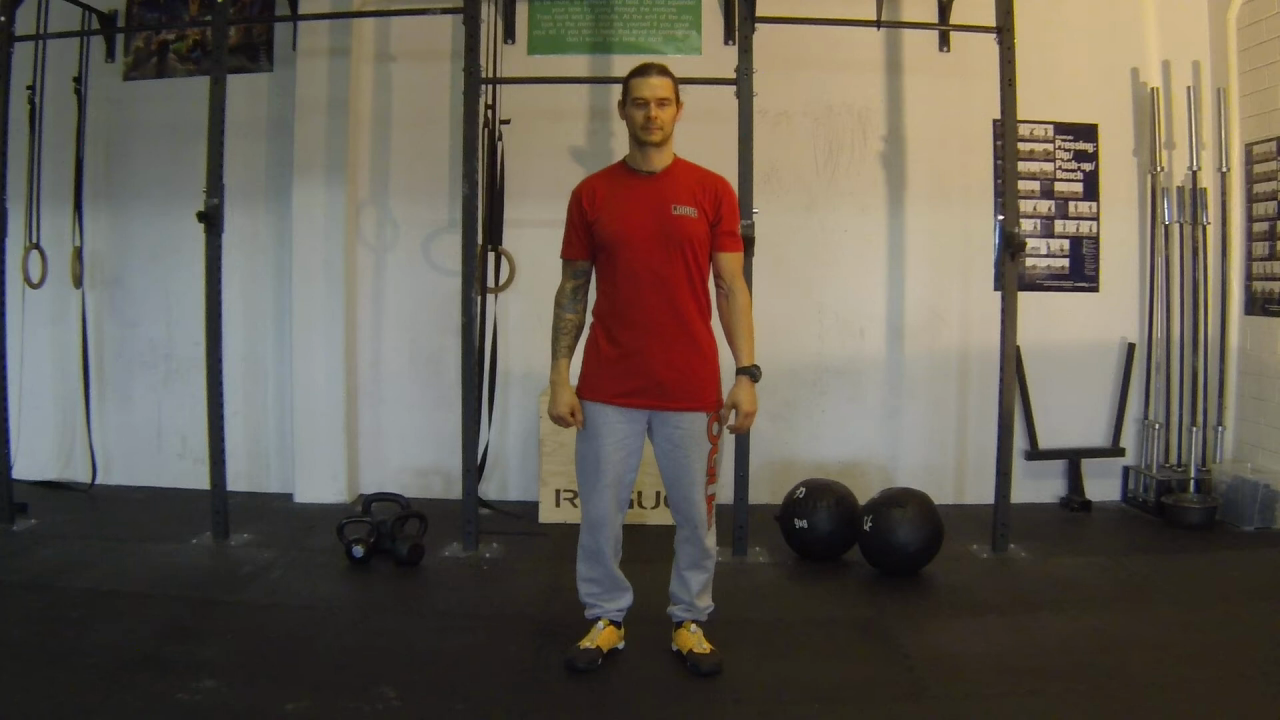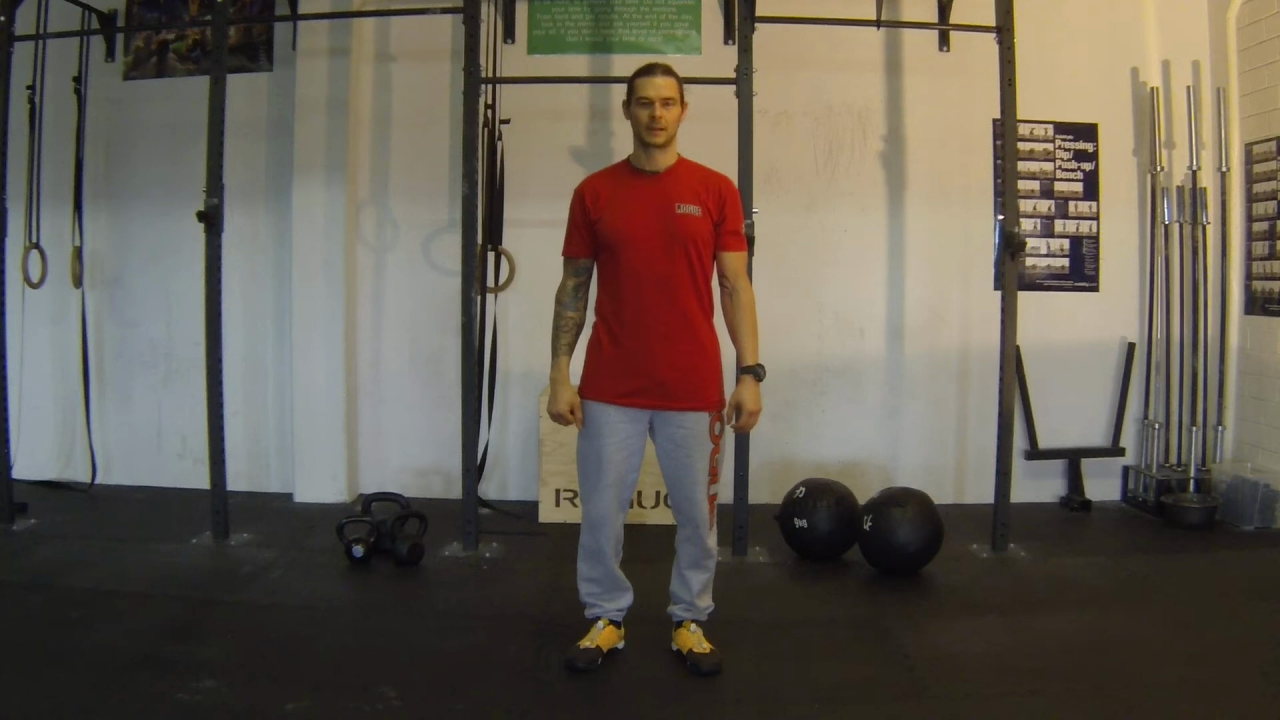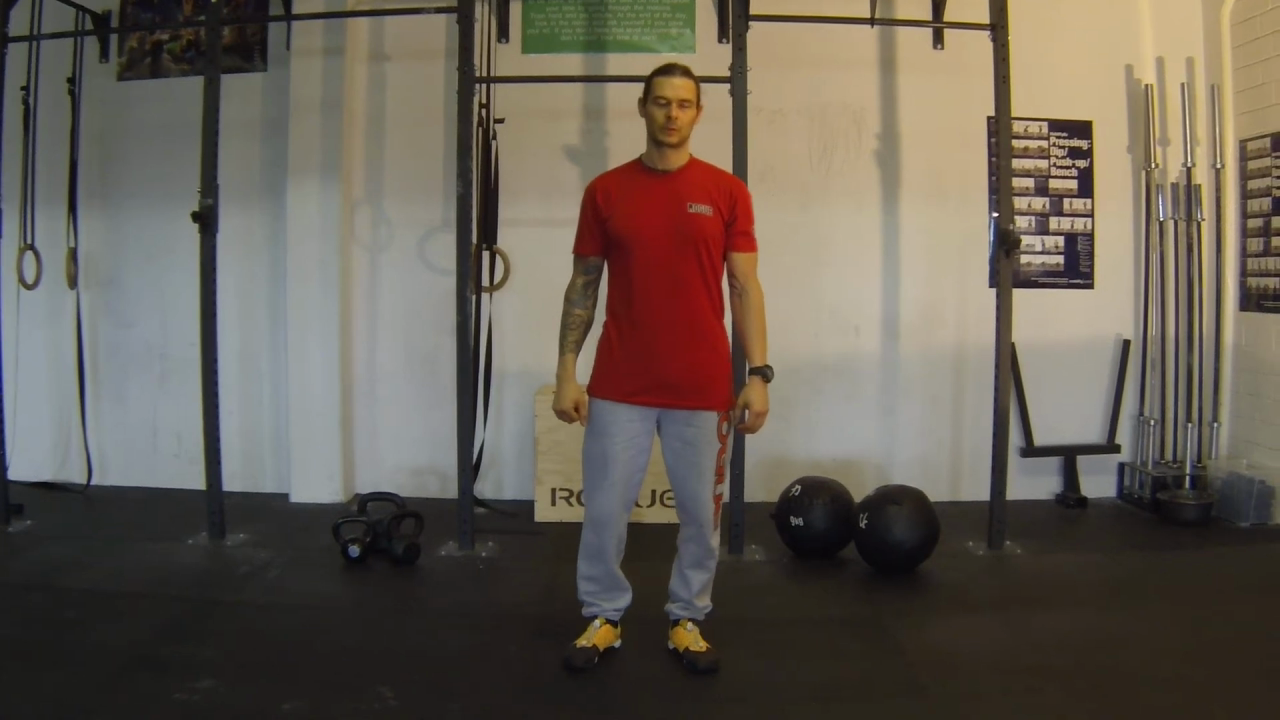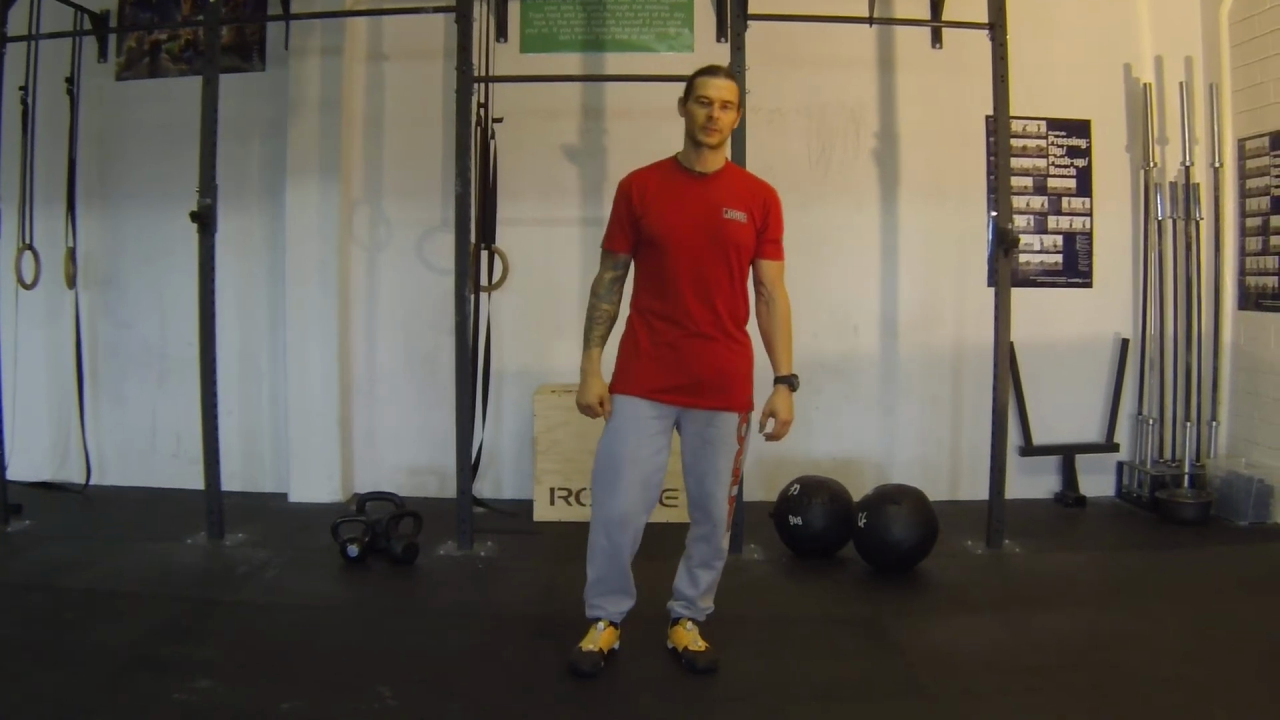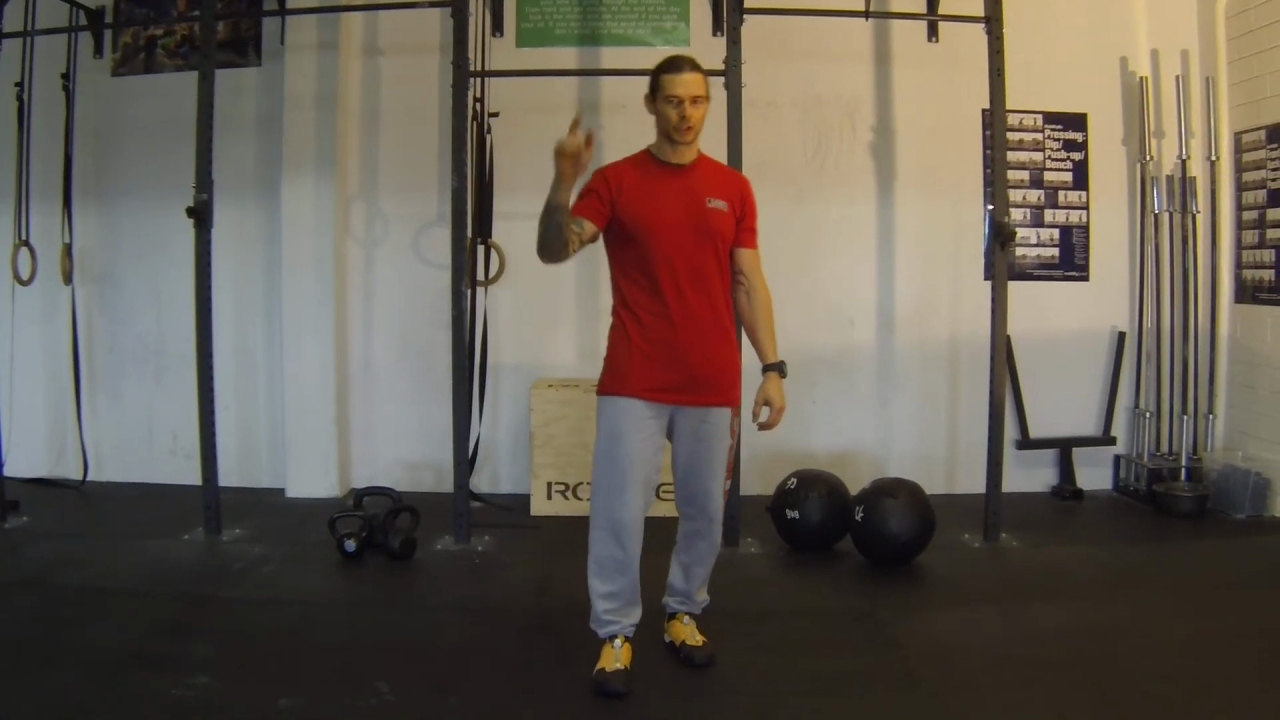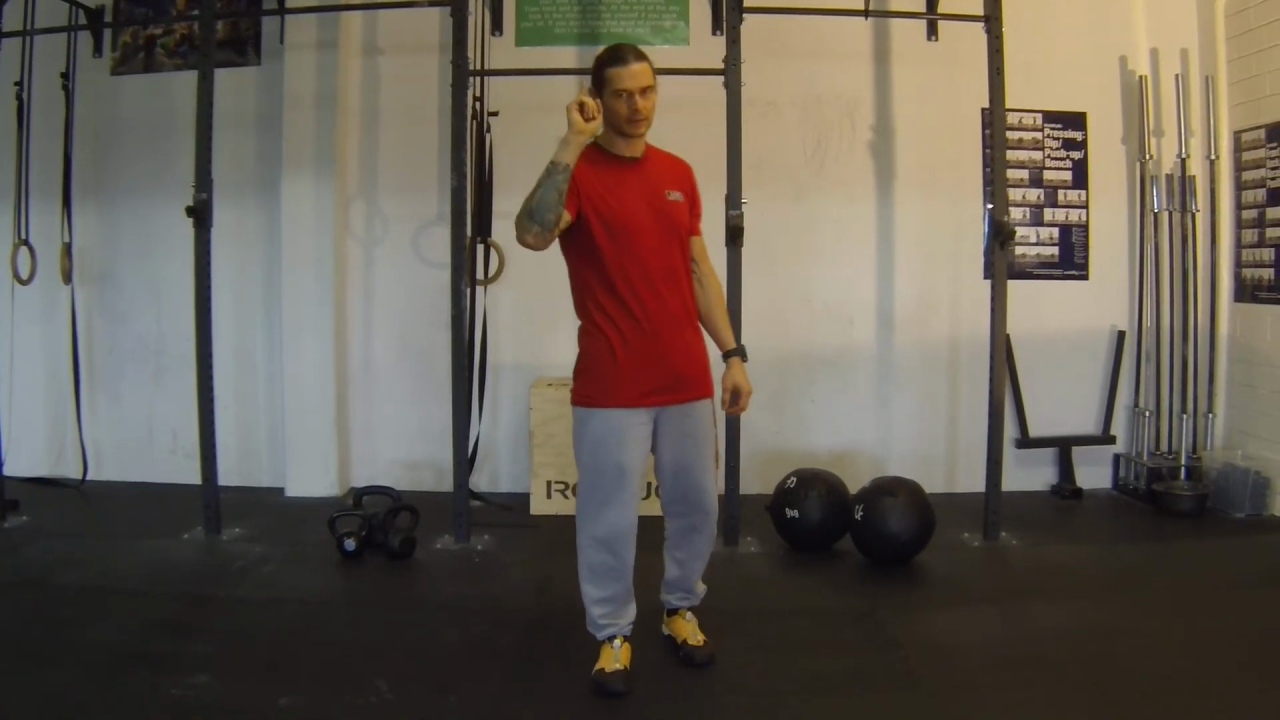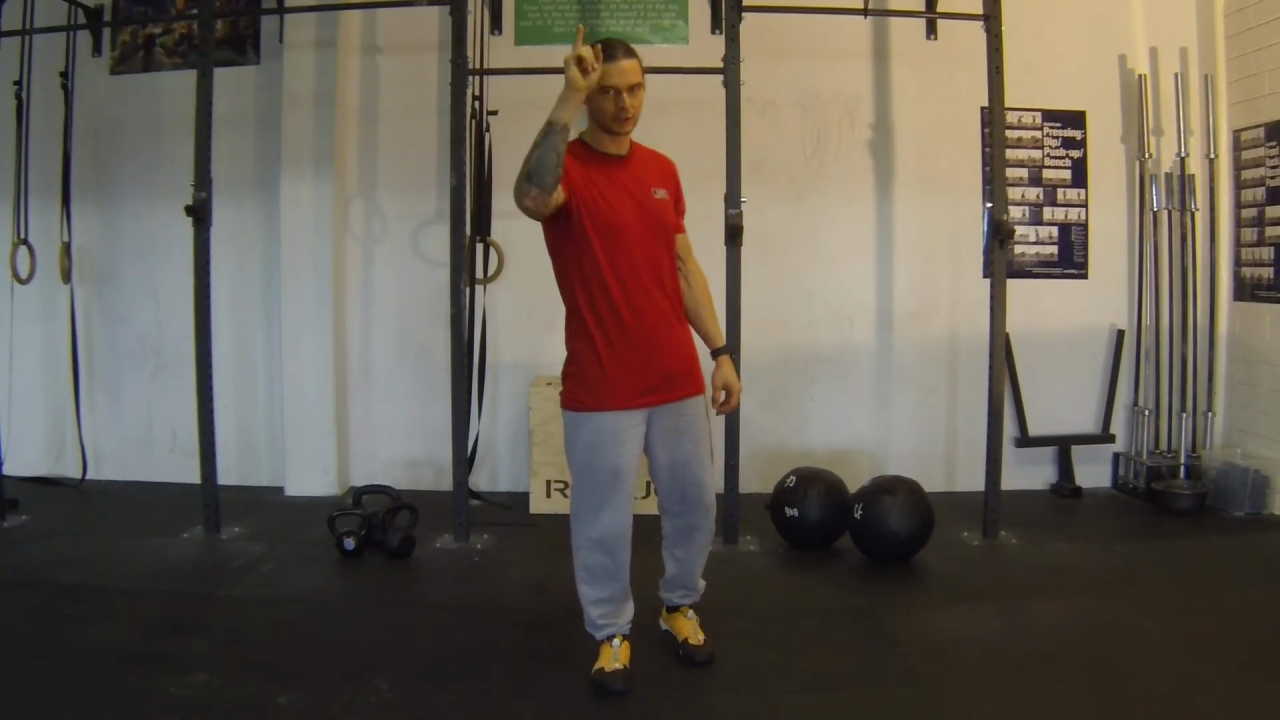
dt=0.7s
person 1, frame 1
left shoulder: (712, 191)
right shoulder: (591, 194)
left elbow: (731, 287)
right elbow: (572, 290)
left wrist: (746, 374)
right wrist: (559, 378)
left hip: (690, 388)
right hip: (608, 389)
left knee: (695, 513)
right knee: (600, 511)
left ankle: (689, 620)
right ankle: (605, 618)
person 1, frame 2
left shoulder: (716, 190)
right shoulder: (594, 192)
left elbow: (735, 286)
right elbow: (573, 287)
left wrist: (750, 373)
right wrist: (560, 375)
left hip: (694, 388)
right hip: (611, 388)
left knee: (697, 512)
right knee: (601, 511)
left ankle: (689, 620)
right ankle: (605, 617)
person 1, frame 3
left shoulder: (727, 192)
right shoulder: (605, 191)
left elbow: (744, 287)
right elbow: (583, 285)
left wrist: (758, 373)
right wrist: (566, 372)
left hip: (702, 387)
right hip: (620, 385)
left knee: (701, 512)
right knee: (605, 509)
left ankle: (688, 619)
right ankle: (603, 617)
person 1, frame 4
left shoulder: (759, 198)
right shoulder: (639, 187)
left elbow: (771, 293)
right elbow: (610, 280)
left wrist: (784, 381)
right wrist: (591, 366)
left hip: (722, 386)
right hip: (642, 380)
left knee: (713, 513)
right knee: (617, 507)
left ankle: (688, 618)
right ankle: (605, 618)
person 1, frame 5
left shoulder: (732, 186)
right shoulder: (614, 180)
left elbow: (748, 283)
right elbow: (553, 250)
left wrist: (772, 367)
right wrist: (563, 181)
left hip: (712, 381)
right hip: (634, 381)
left knee: (705, 509)
right knee: (619, 510)
left ankle: (684, 613)
right ankle: (615, 633)
person 1, frame 6
left shoulder: (678, 173)
right shoulder: (576, 174)
left elbow: (699, 270)
right elbow: (532, 234)
left wrist: (732, 353)
right wrist: (572, 142)
left hip: (686, 378)
right hip: (610, 386)
left knee: (696, 504)
right knee: (609, 516)
left ankle: (681, 609)
right ankle: (612, 634)
person 1, frame 7
left shoulder: (663, 170)
right shoulder: (565, 166)
left elbow: (684, 268)
right elbow: (530, 198)
left wrist: (720, 352)
right wrist: (569, 97)
left hip: (677, 379)
right hip: (601, 386)
left knee: (694, 503)
right knee: (603, 518)
left ankle: (680, 607)
right ankle: (611, 634)
